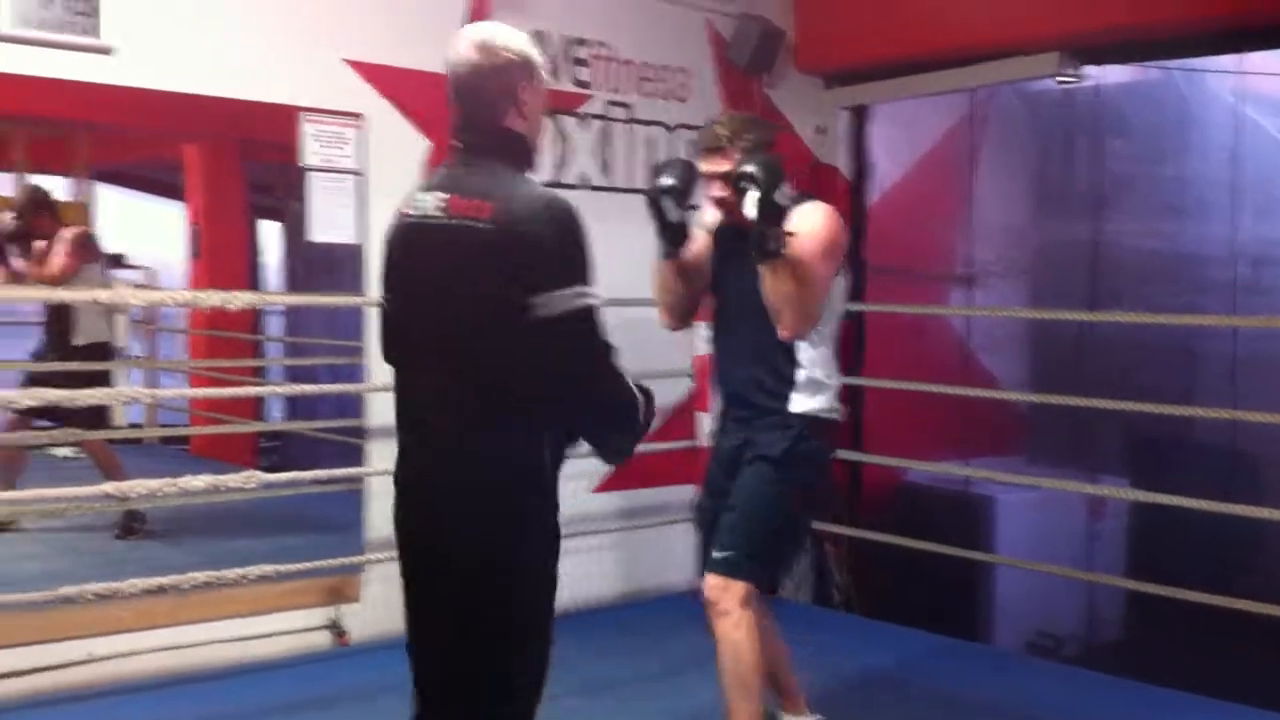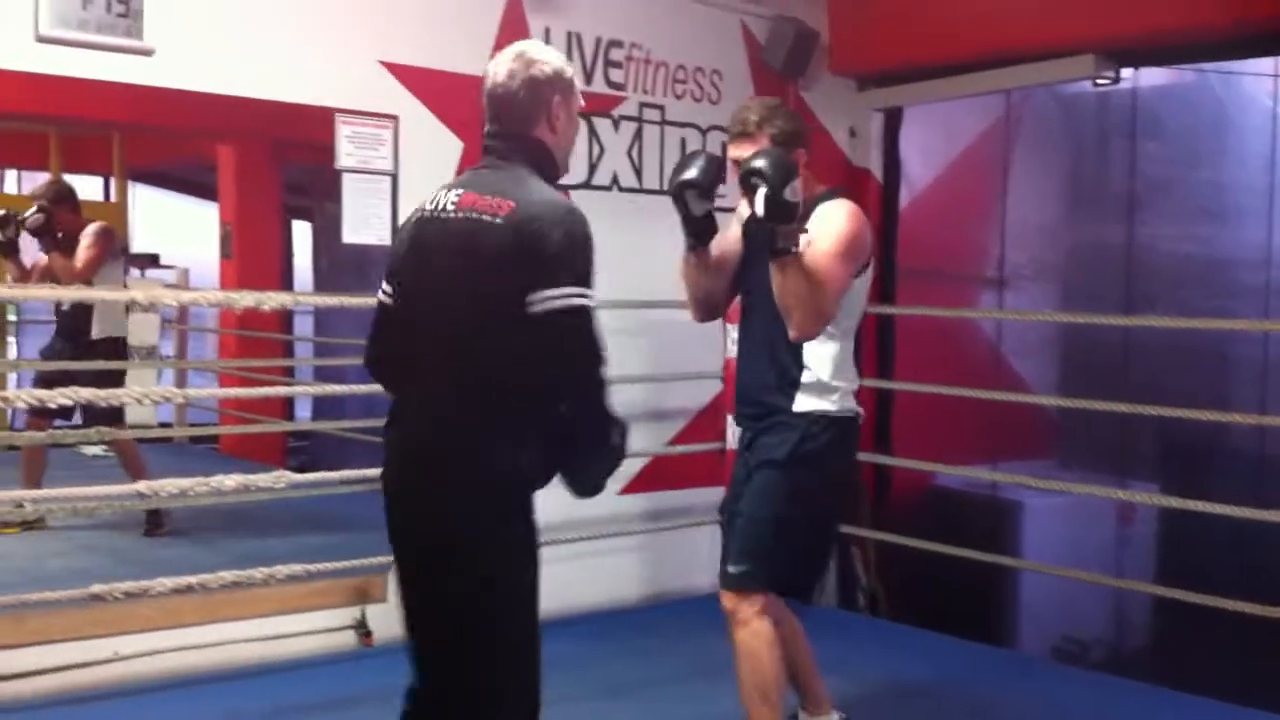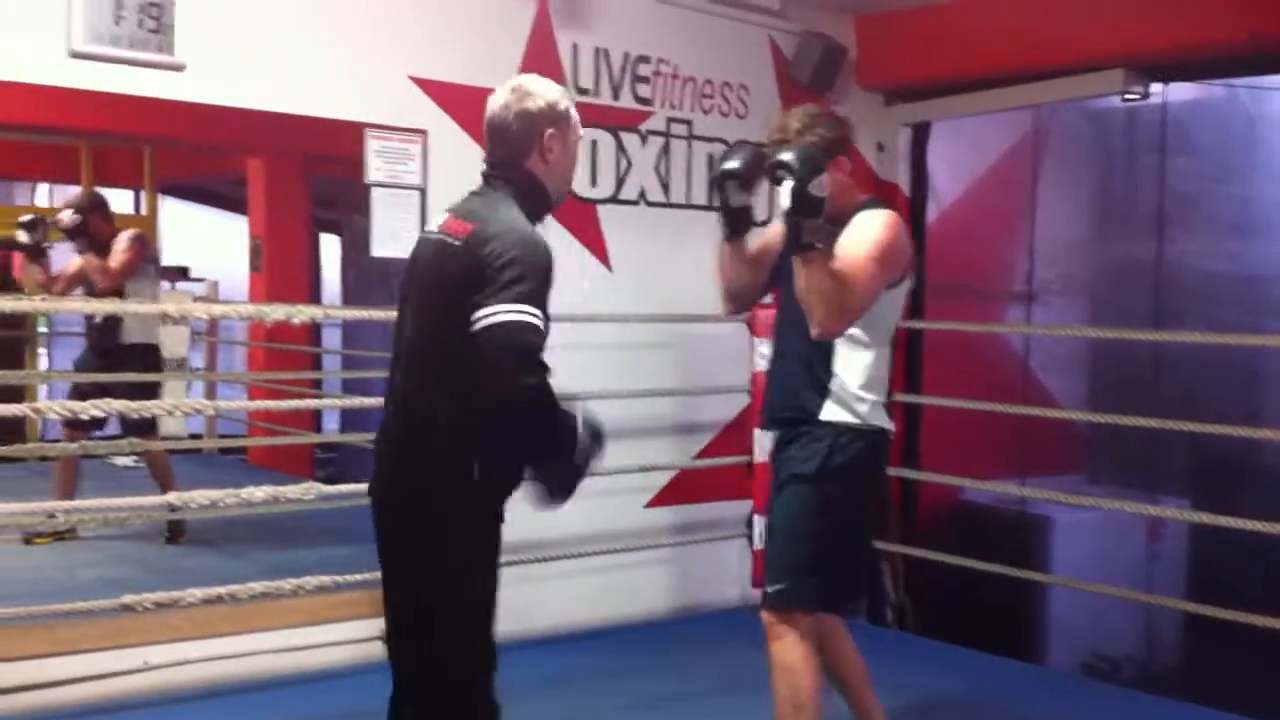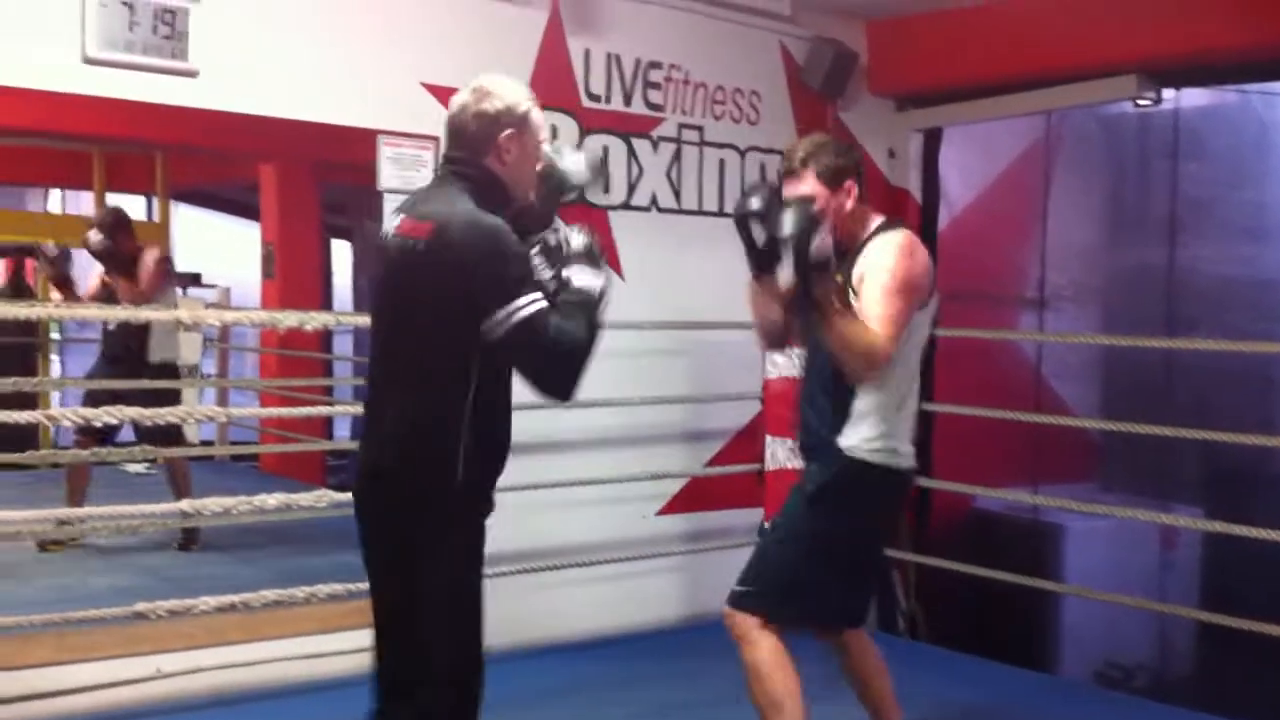
dt=0.2s
person 1, frame 1
left shoulder: (412, 211)
right shoulder: (540, 216)
right elbow: (581, 363)
right wrist: (626, 415)
left hip: (425, 475)
right hip: (506, 484)
person 1, frame 2
left shoulder: (431, 210)
right shoulder: (550, 218)
left elbow: (383, 351)
right elbow: (568, 366)
right wrist: (597, 441)
left hip: (415, 471)
right hip: (480, 482)
person 1, frame 3
left shoulder: (452, 224)
right shoulder: (513, 241)
right elbow: (513, 380)
right wrist: (567, 442)
left hip: (412, 481)
right hip: (448, 492)
person 1, frame 4
left shoulder: (414, 214)
right shoulder: (478, 235)
right elbow: (554, 367)
left wrist: (527, 213)
right wrist: (581, 282)
left hip: (401, 484)
right hip: (433, 496)
person 2, frame 1
left shoulder: (813, 221)
right shoulder: (718, 223)
left elbow: (793, 323)
right elbow: (676, 314)
left wrist: (768, 231)
right wrist: (672, 234)
left hip: (793, 430)
right hip: (739, 425)
left knee: (724, 591)
right knee: (736, 590)
person 2, frame 2
left shoulder: (838, 219)
right shoulder: (755, 216)
left elbow: (805, 320)
right elbow: (705, 304)
left wrist: (778, 232)
right wrist: (697, 225)
left hip: (808, 432)
right hip: (766, 428)
left knee: (744, 599)
right knee: (758, 594)
person 2, frame 3
left shoulder: (877, 228)
right shoulder: (801, 221)
left elbow: (825, 320)
right elbow: (737, 295)
left wrist: (806, 227)
right wrist: (734, 218)
left hip: (837, 442)
right hip: (803, 438)
left knee: (782, 616)
right knee: (810, 608)
person 2, frame 4
left shoulder: (892, 254)
right shoulder: (835, 253)
left elbow: (868, 362)
right elbow: (775, 333)
left wrist: (817, 279)
right wrist: (763, 260)
left hip: (857, 467)
right hip: (856, 464)
left knee: (749, 616)
right knee: (838, 623)
person 3, frame 1
left shoulder: (76, 239)
right shoulder: (42, 246)
left elbow: (50, 282)
left hip: (88, 351)
right hip: (56, 350)
left knee: (87, 436)
left ankle: (134, 510)
person 3, frame 2
left shoulder: (99, 234)
right shoulder: (59, 243)
left elbow: (74, 277)
left wrist: (46, 241)
left hip: (102, 346)
right hip: (65, 344)
left knee: (111, 429)
right knee: (36, 422)
left ankle: (153, 505)
person 3, frame 3
left shoulder: (132, 240)
right shoulder: (89, 253)
left elbow: (107, 280)
right elbow: (49, 289)
left wrist: (82, 242)
right wrist: (35, 253)
left hip: (136, 355)
right hip: (97, 356)
left knee: (145, 438)
right knee: (71, 433)
left ankle: (175, 513)
right ankle: (62, 520)
person 3, frame 4
left shoulder: (154, 260)
right shoulder: (104, 269)
left elbow: (139, 302)
left wrist: (112, 266)
right wrist: (62, 282)
left hip: (154, 370)
right hip: (111, 368)
left knee: (168, 448)
right knee: (82, 441)
left ankle: (189, 522)
